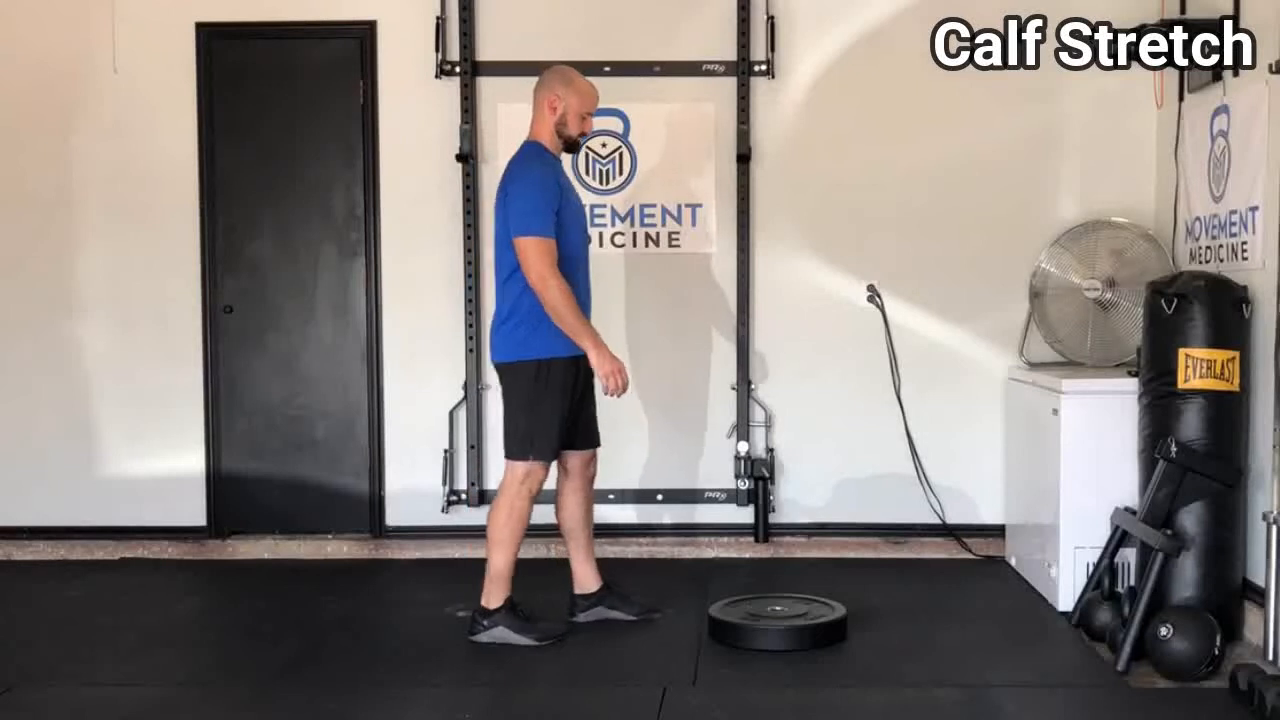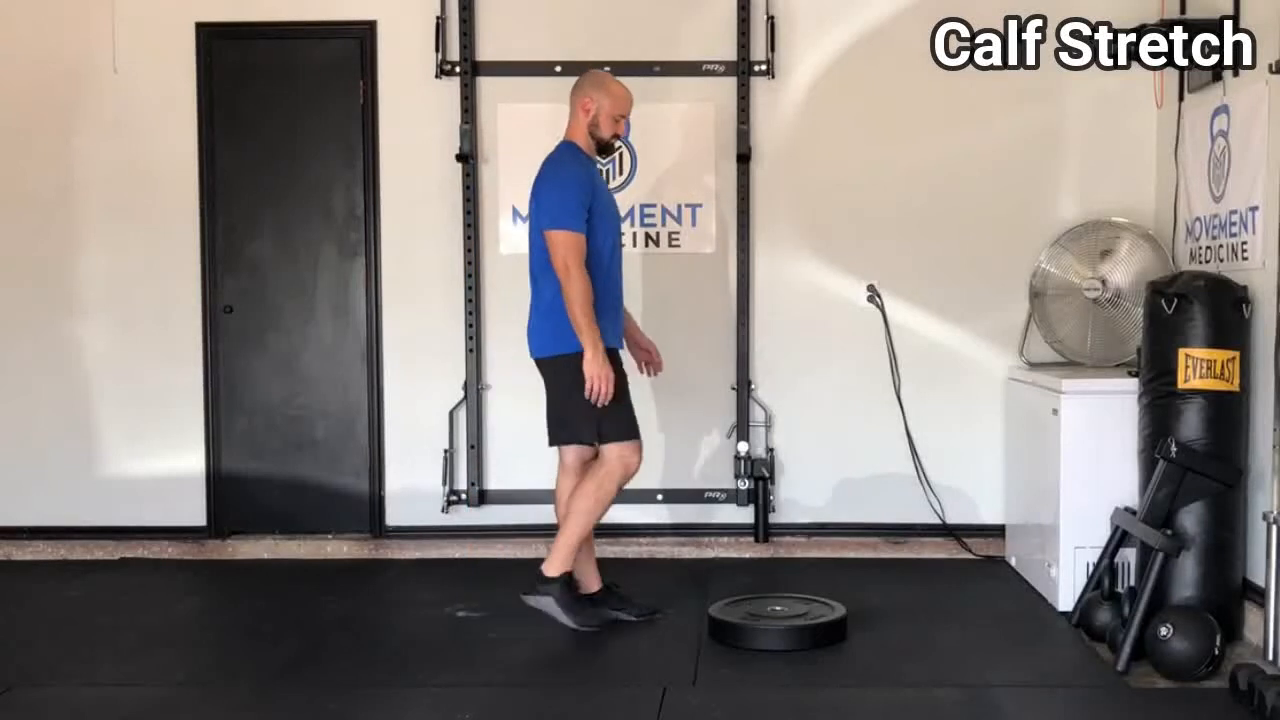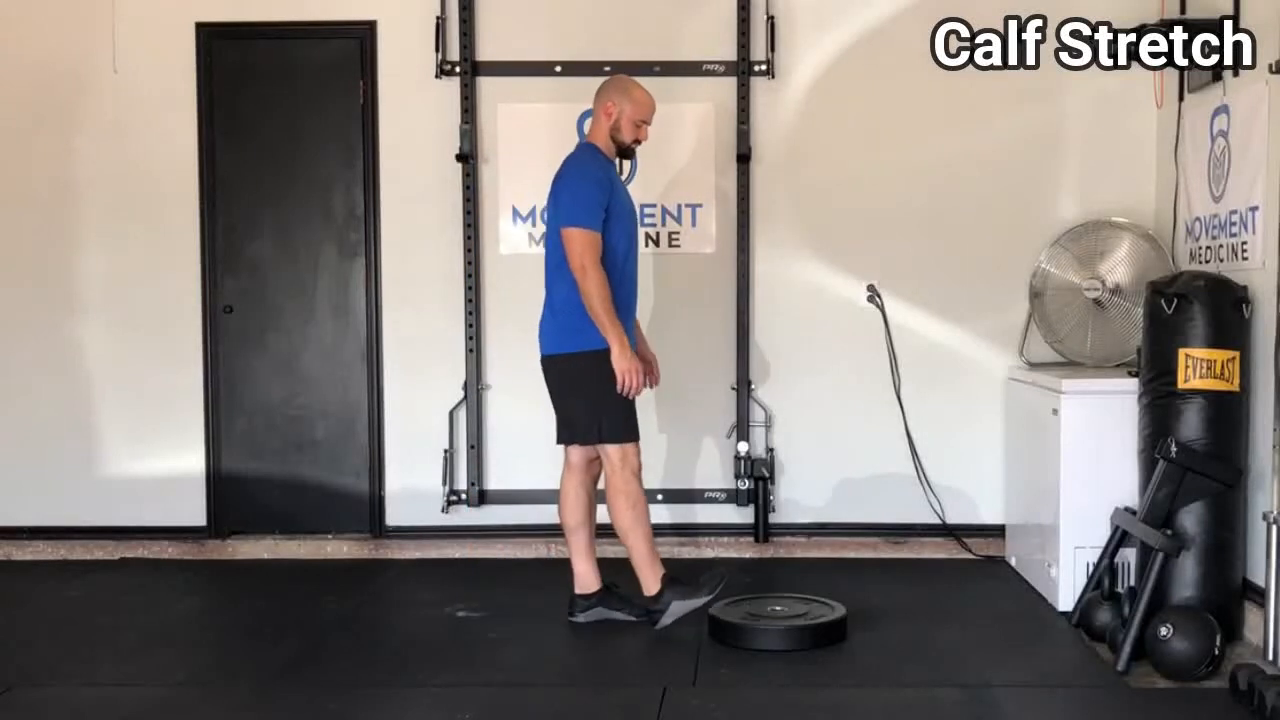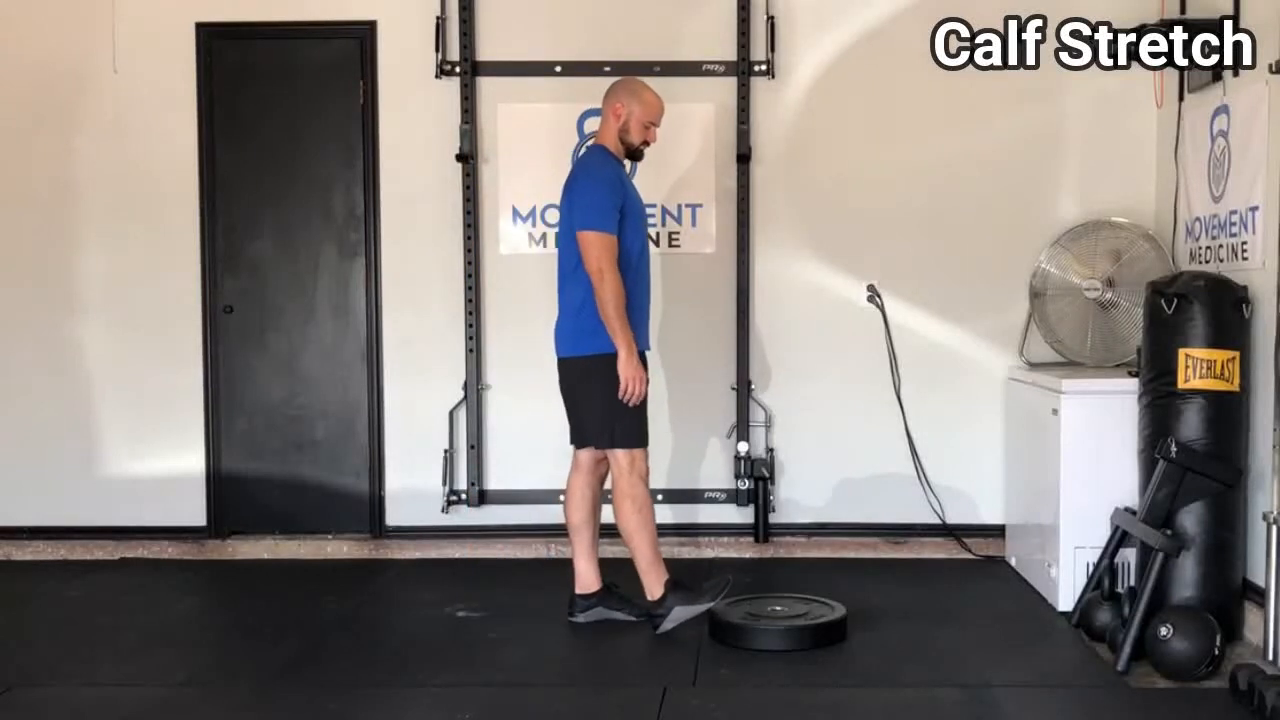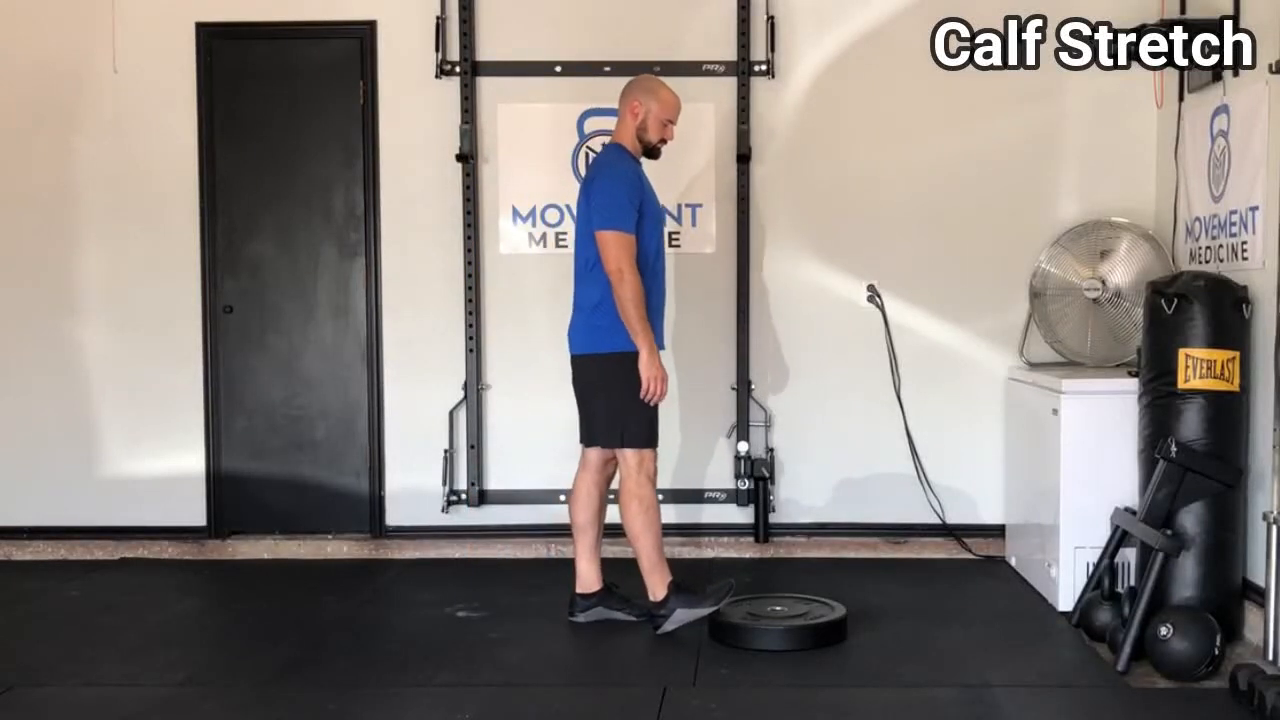
dt=0.3s
person 1, frame 1
left shoulder: (547, 171)
right shoulder: (531, 174)
right elbow: (541, 276)
right wrist: (597, 348)
left hip: (558, 351)
right hip: (537, 353)
left knee: (580, 466)
right knee: (526, 474)
left ankle: (589, 591)
right ankle: (493, 609)
person 1, frame 2
left shoulder: (583, 172)
right shoulder: (566, 173)
right elbow: (569, 270)
left wrist: (633, 335)
right wrist: (594, 351)
left hip: (581, 345)
right hip: (573, 347)
left knee: (580, 461)
right knee: (622, 456)
left ankle: (589, 588)
right ankle: (553, 574)
person 1, frame 3
left shoulder: (600, 173)
right shoulder: (584, 172)
right elbow: (584, 266)
left wrist: (638, 342)
right wrist: (618, 344)
left hip: (584, 346)
right hip: (585, 347)
left knee: (583, 461)
right knee: (622, 462)
left ankle: (588, 591)
right ankle: (658, 591)
person 1, frame 4
left shoulder: (606, 173)
right shoulder: (598, 174)
right elbow: (601, 270)
left wrist: (623, 348)
right wrist: (627, 351)
left hip: (594, 348)
right hip: (602, 349)
left knee: (590, 462)
right knee: (629, 467)
left ankle: (588, 591)
right ankle: (661, 595)
person 1, frame 5
left shoulder: (620, 172)
right shoulder: (616, 173)
right elbow: (619, 269)
left wrist: (641, 348)
right wrist: (648, 351)
left hip: (604, 346)
right hip: (615, 348)
left knee: (598, 463)
right knee: (637, 467)
left ankle: (589, 591)
right ankle: (664, 596)
